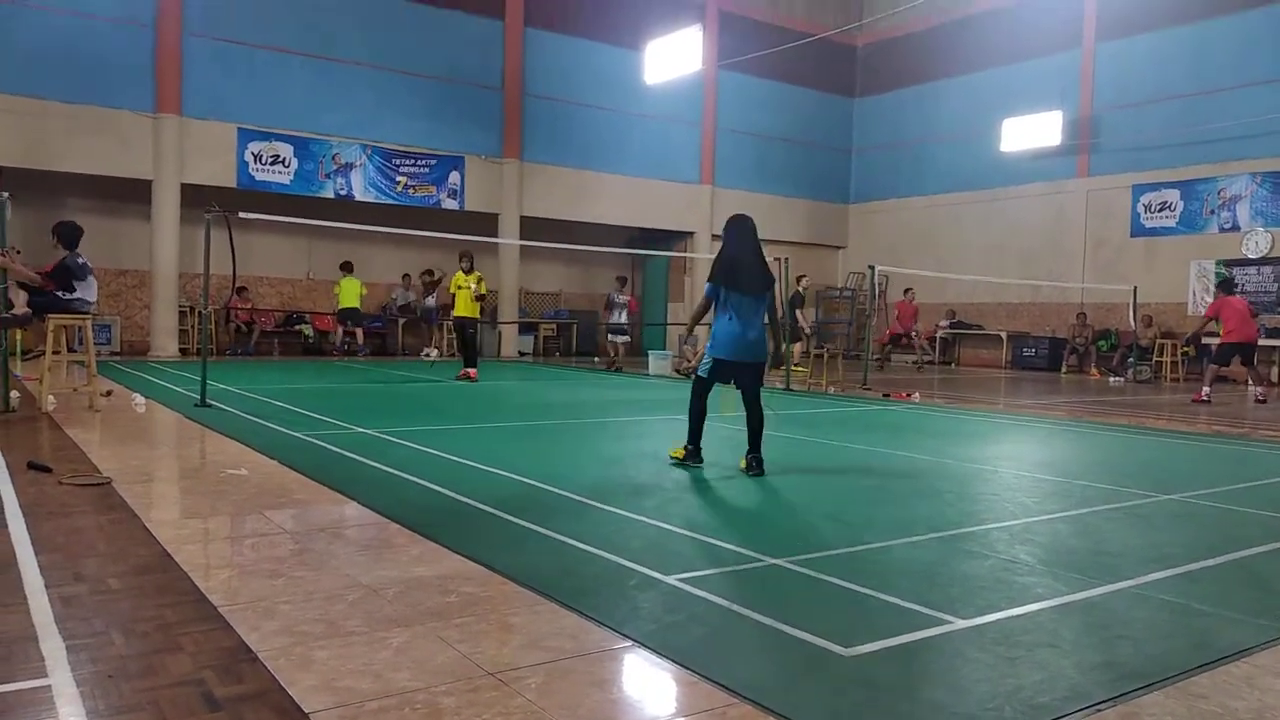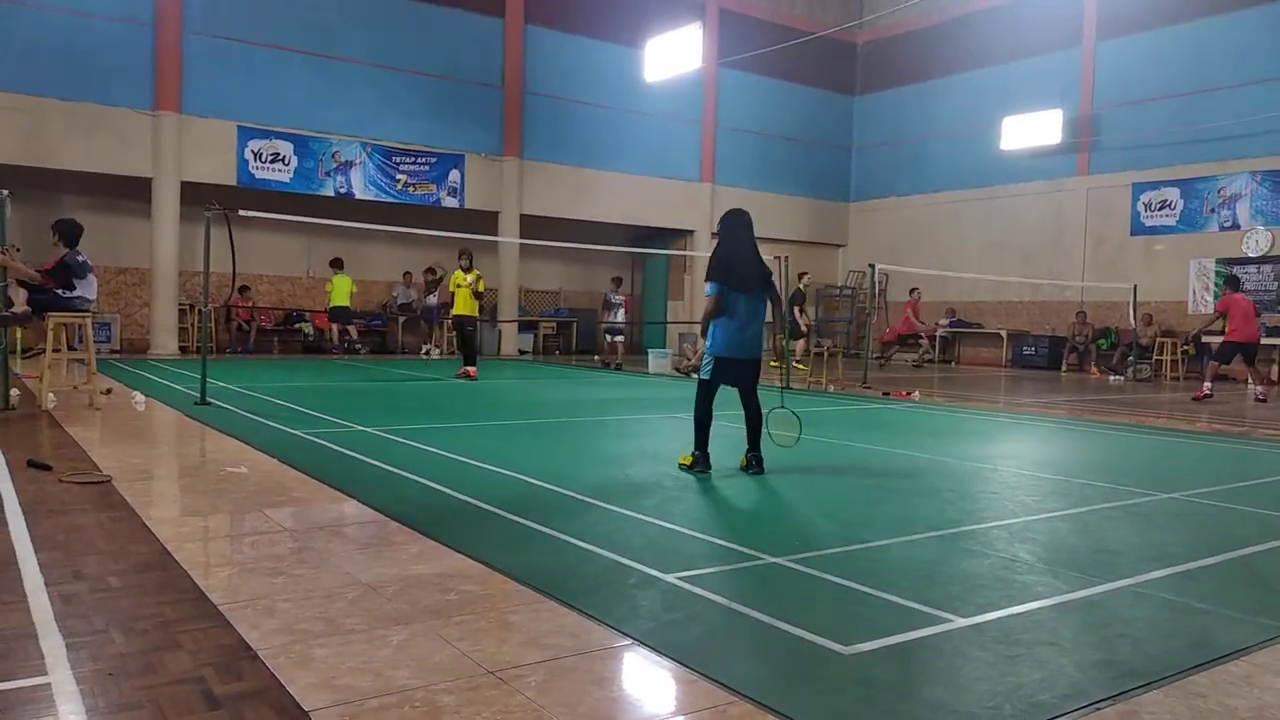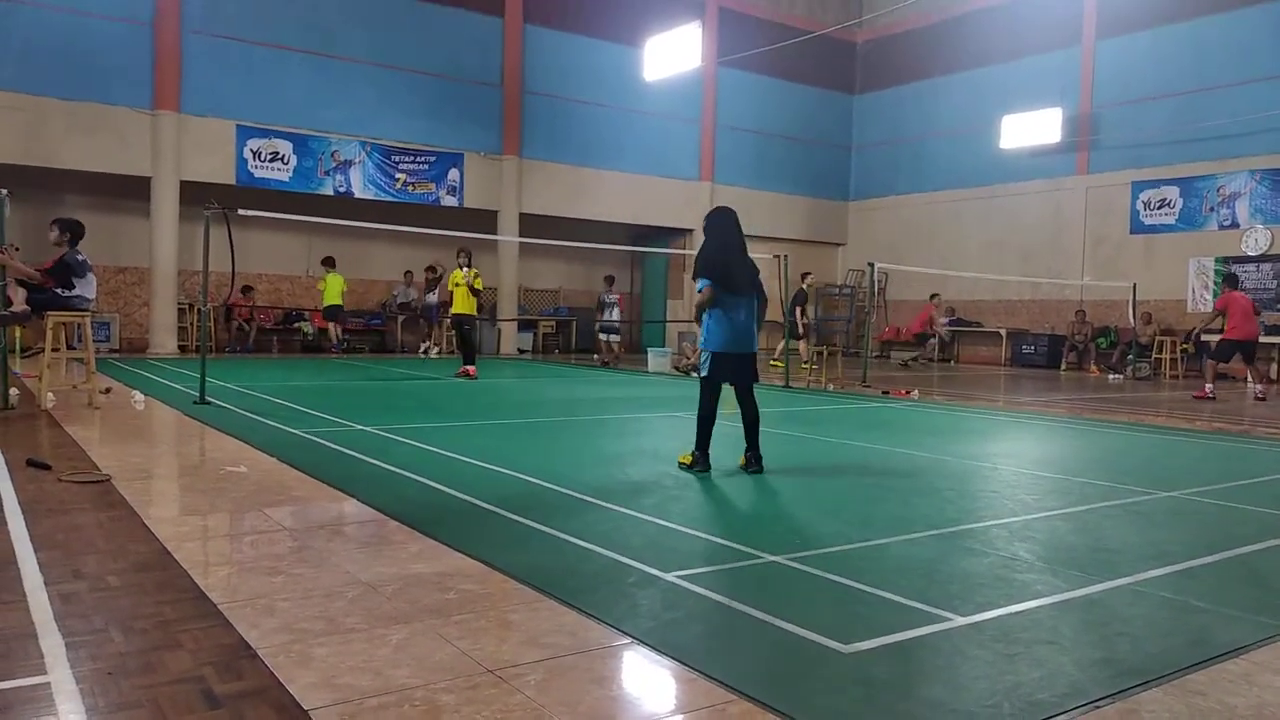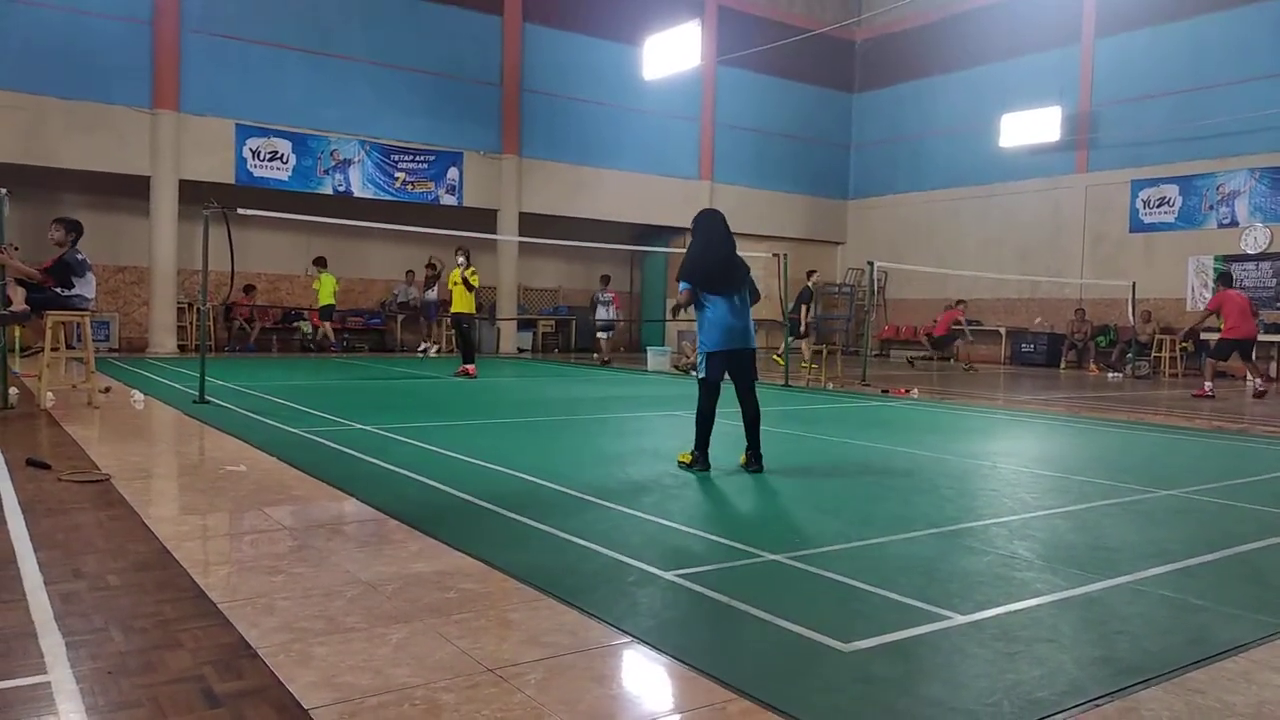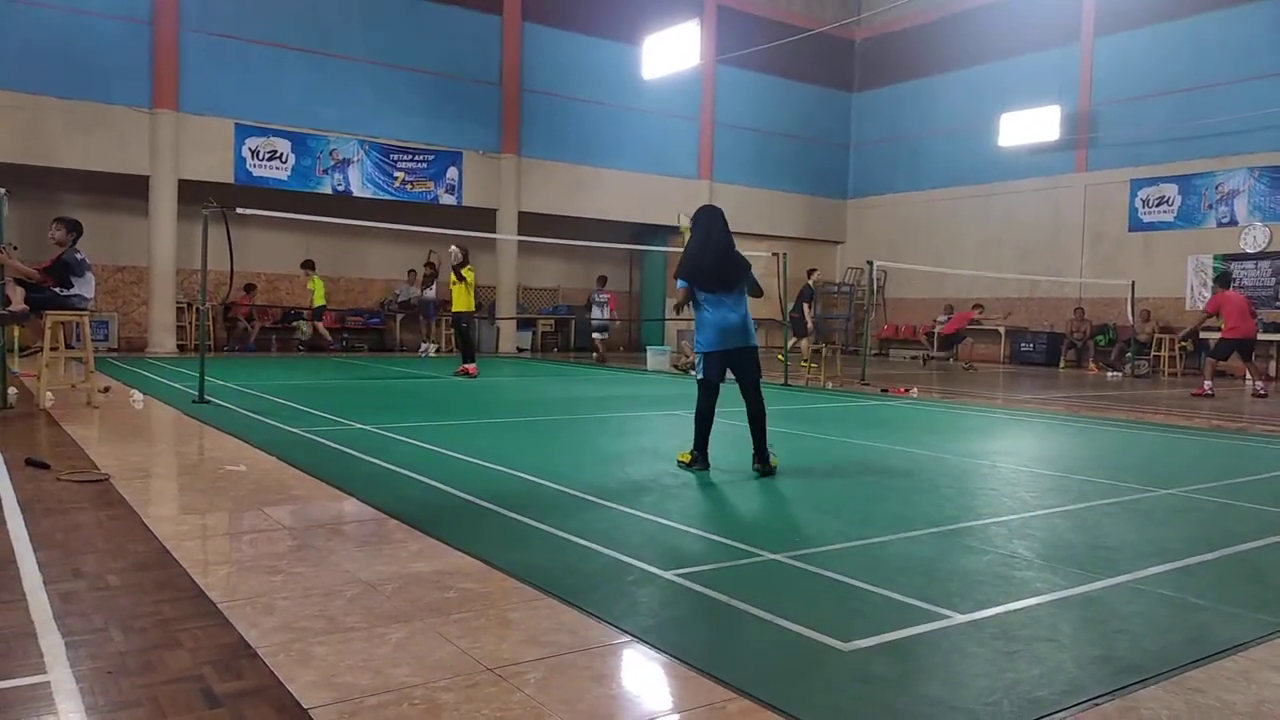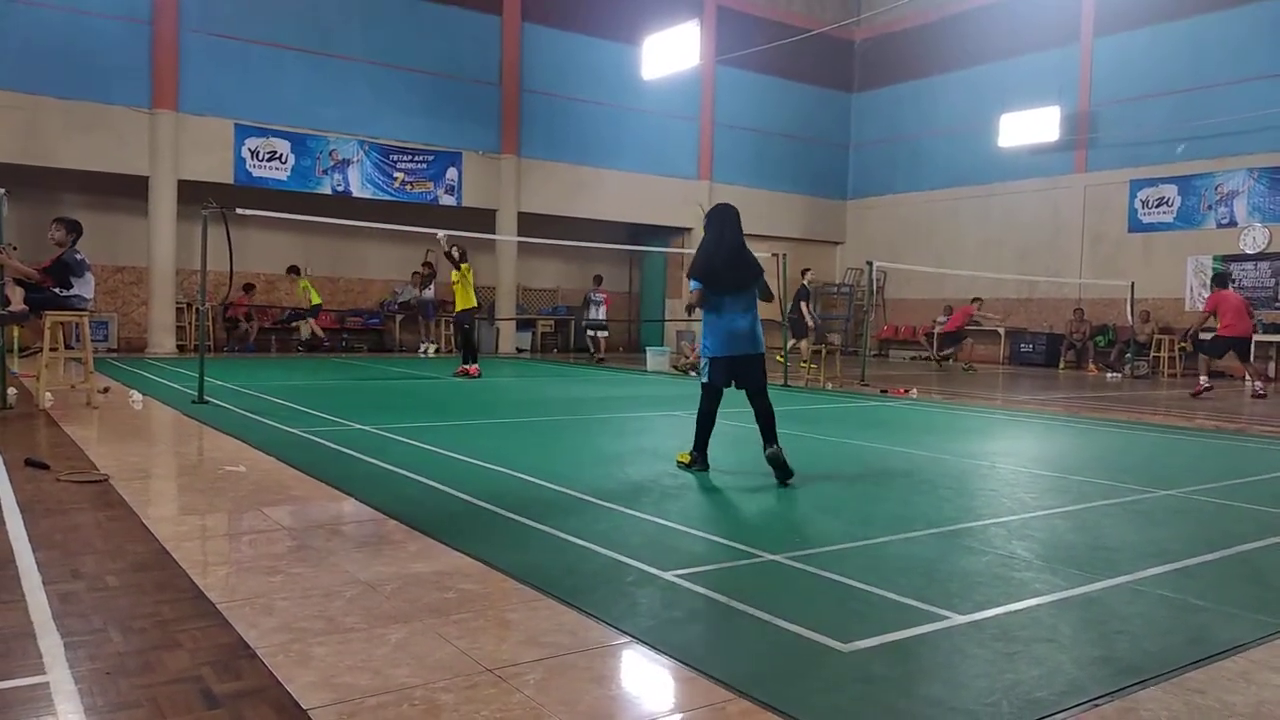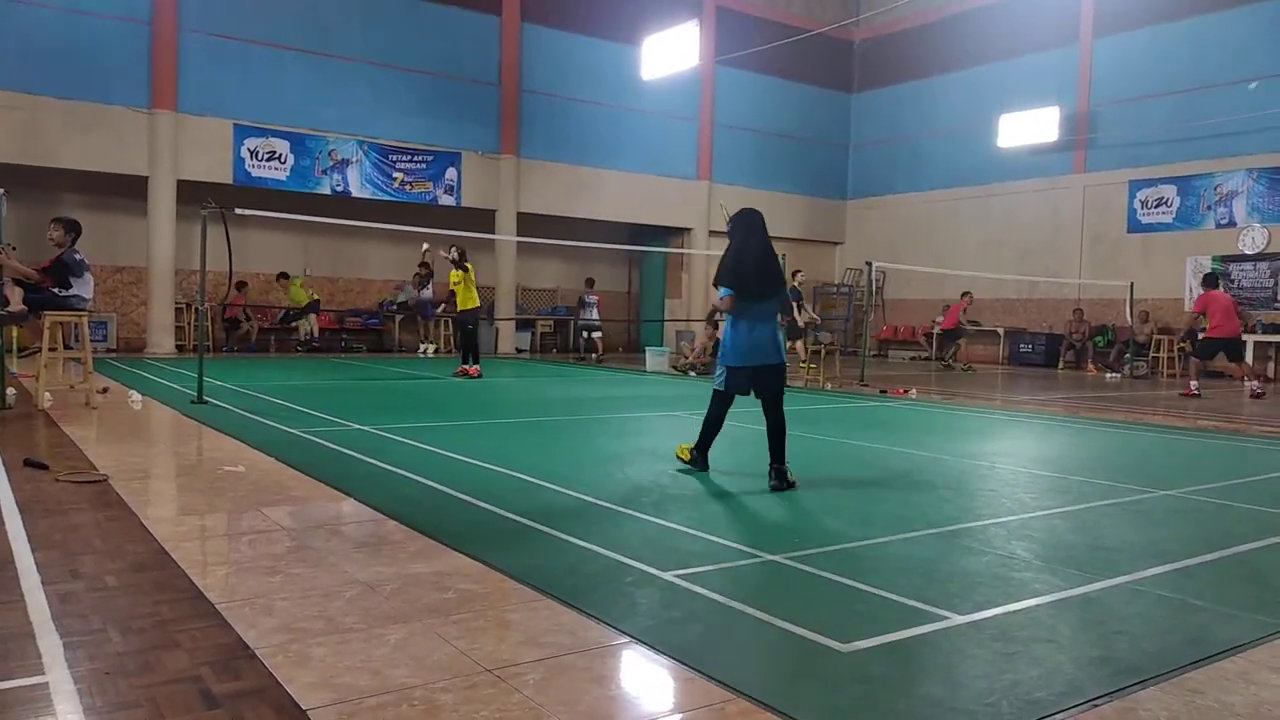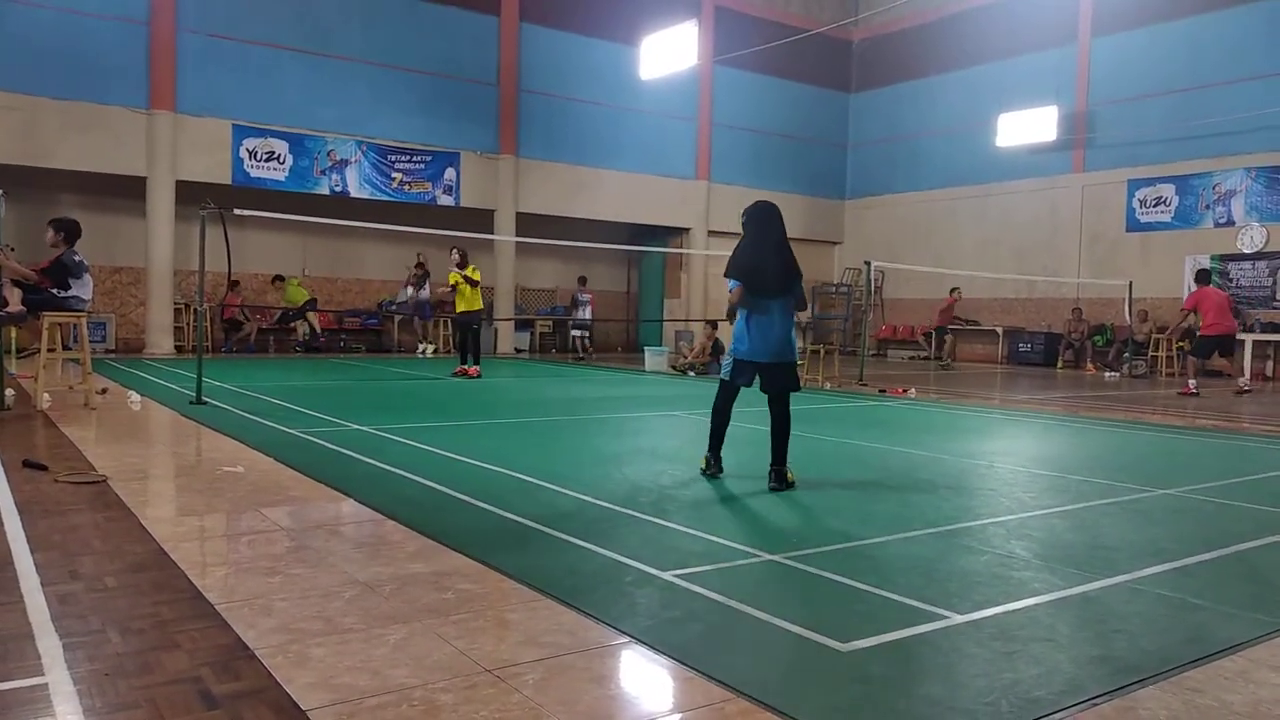
dt=0.2s
person 1, frame 1
left shoulder: (724, 266)
right shoulder: (762, 272)
left elbow: (705, 304)
right elbow: (772, 311)
left wrist: (690, 326)
right wrist: (777, 344)
left hip: (724, 344)
right hip: (755, 347)
left knee: (700, 391)
right knee: (752, 400)
left ankle: (693, 449)
right ankle: (754, 458)
person 1, frame 2
left shoulder: (721, 261)
right shoulder: (759, 266)
left elbow: (714, 304)
right elbow: (776, 302)
left wrist: (704, 322)
left hip: (722, 343)
right hip: (752, 343)
left knee: (704, 396)
right knee: (750, 398)
left ankle: (700, 456)
right ankle: (754, 457)
person 1, frame 3
left shoulder: (708, 258)
right shoulder: (746, 263)
left elbow: (707, 295)
right elbow: (762, 300)
left wrist: (698, 311)
left hip: (718, 338)
right hip: (746, 340)
left knee: (709, 396)
right knee: (746, 397)
left ankle: (700, 455)
right ankle: (753, 456)
person 1, frame 4
left shoulder: (694, 262)
right shoulder: (736, 262)
left elbow: (685, 298)
right elbow: (755, 297)
left wrist: (677, 305)
left hip: (713, 337)
right hip: (743, 336)
left knee: (708, 396)
right knee: (747, 396)
left ankle: (700, 455)
right ankle: (754, 455)
person 1, frame 5
left shoulder: (692, 259)
right shoulder: (736, 259)
left elbow: (682, 298)
right elbow: (757, 292)
left wrist: (678, 306)
left hip: (710, 336)
right hip: (742, 334)
left knee: (707, 396)
right knee: (753, 394)
left ankle: (699, 454)
right ankle: (760, 455)
person 1, frame 6
left shoulder: (705, 258)
right shoulder: (747, 260)
left elbow: (697, 299)
right elbow: (768, 295)
left wrist: (692, 303)
left hip: (718, 341)
right hip: (749, 339)
left knee: (710, 398)
right knee: (759, 398)
left ankle: (698, 455)
right ankle: (773, 449)
person 1, frame 7
left shoulder: (732, 262)
right shoulder: (772, 266)
left elbow: (729, 305)
right elbow: (786, 308)
left wrist: (717, 307)
left hip: (738, 349)
right hip: (770, 349)
left knee: (720, 403)
right knee: (773, 408)
left ankle: (699, 454)
right ankle: (778, 469)
person 1, frame 8
left shoulder: (744, 256)
right shoulder: (787, 261)
left elbow: (736, 300)
right elbow: (801, 304)
left wrist: (731, 309)
left hip: (748, 344)
right hip: (781, 346)
left knee: (725, 397)
right knee: (779, 407)
left ankle: (713, 459)
right ankle: (777, 471)
